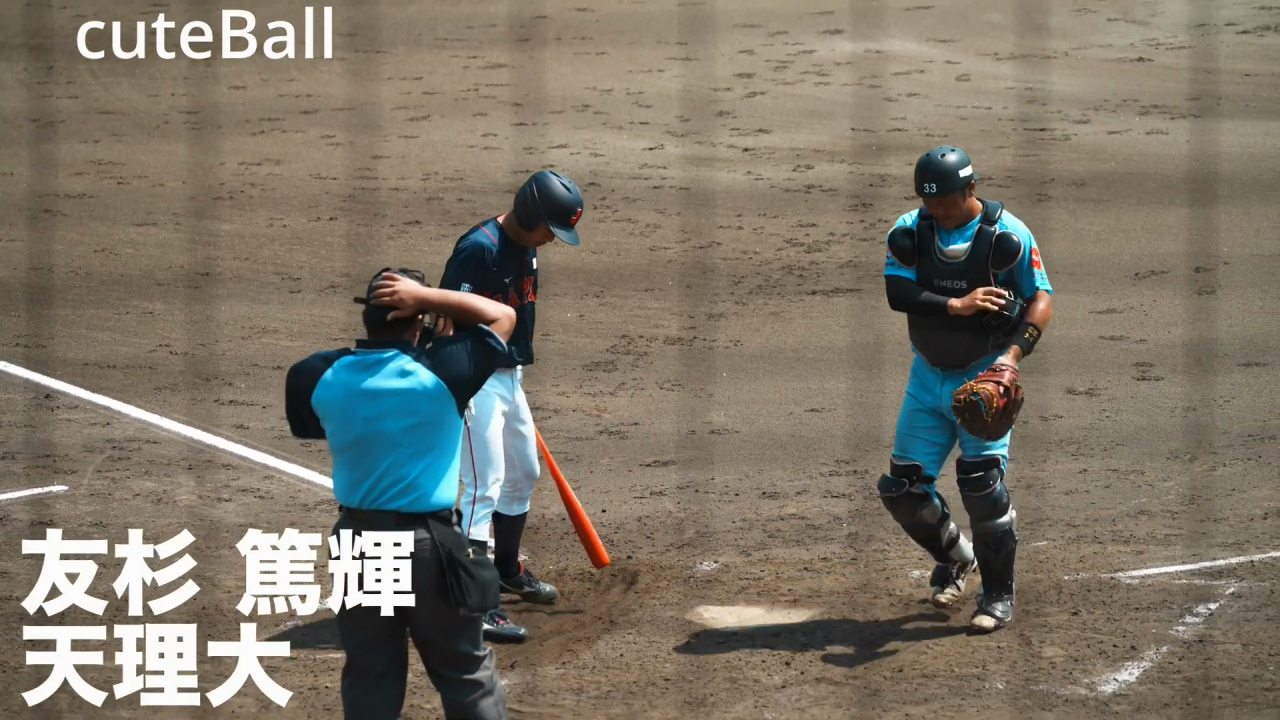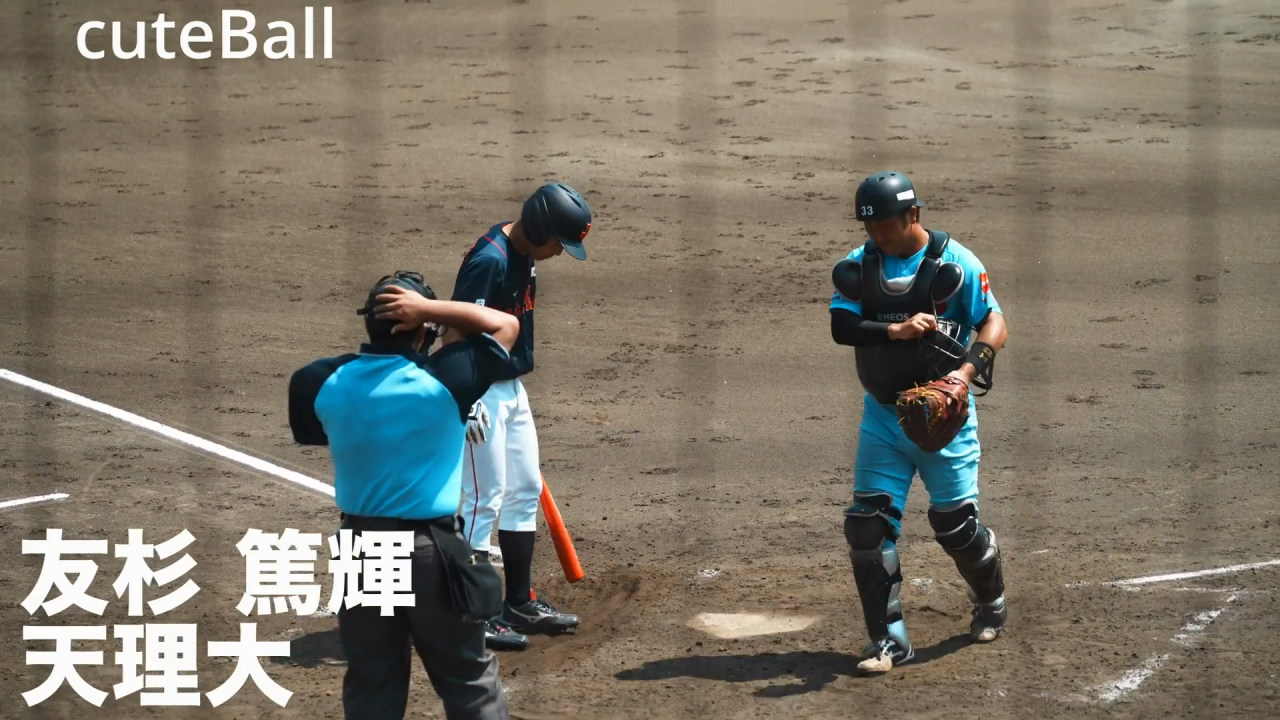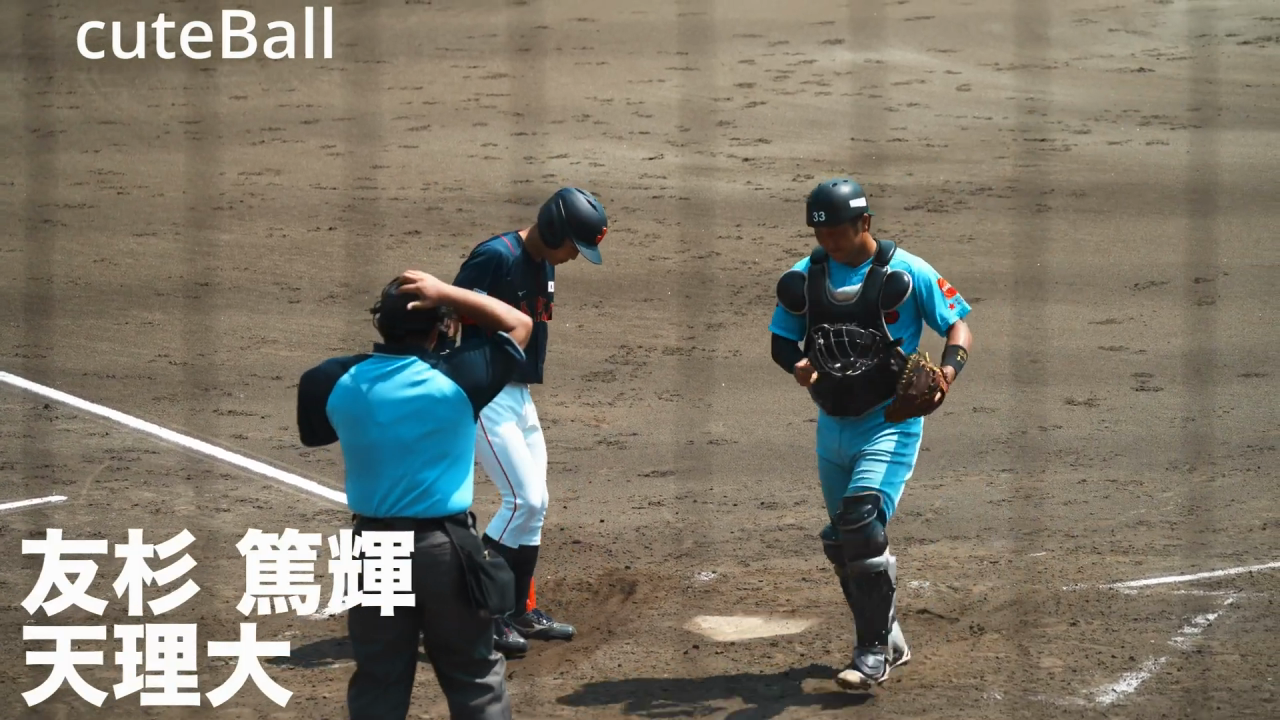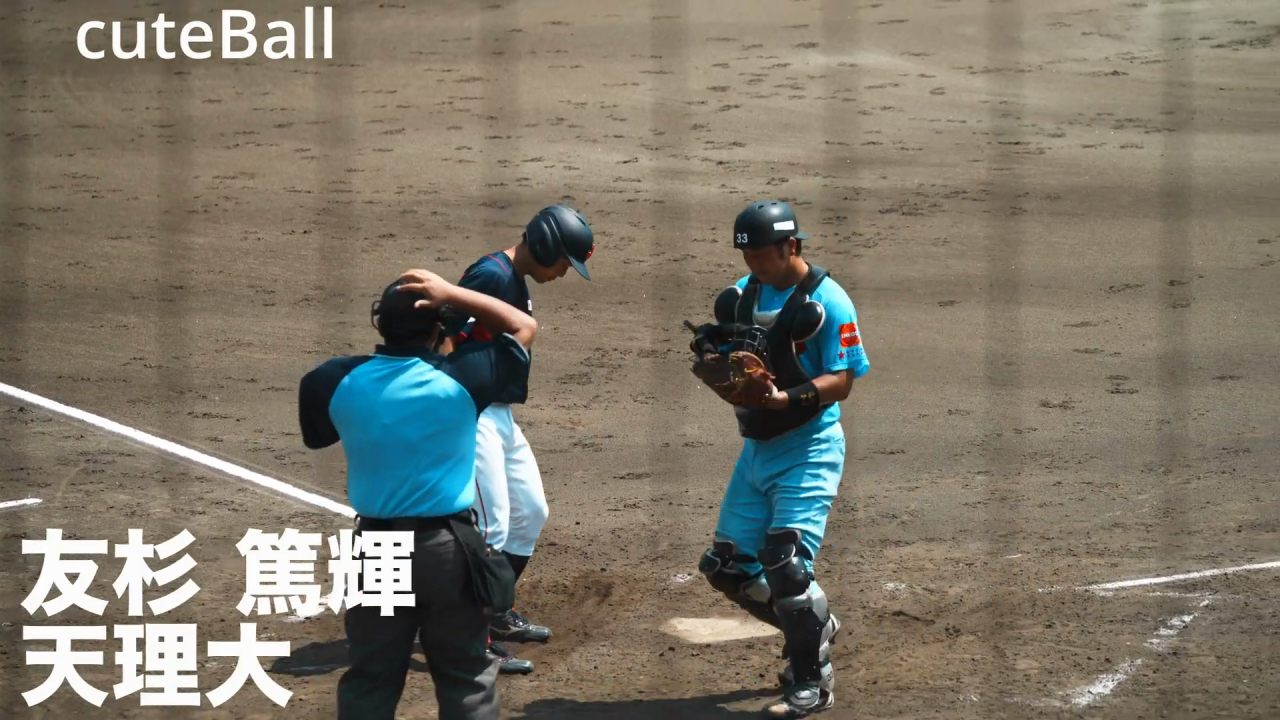
dt=0.3s
person 1, frame 1
left shoulder: (1008, 233)
right shoulder: (908, 230)
left elbow: (1040, 298)
right elbow: (898, 295)
left wrist: (1013, 354)
right wrist: (956, 304)
left hip: (984, 375)
right hip: (928, 377)
left knee: (982, 484)
right knee: (903, 487)
left ankle: (998, 596)
right ankle: (954, 553)
person 1, frame 2
left shoulder: (955, 263)
right shoulder: (859, 264)
left elbow: (994, 323)
right elbow: (841, 327)
left wrist: (968, 371)
right wrist: (896, 329)
right hip: (881, 415)
left knee: (954, 523)
right knee: (868, 524)
left ankle: (991, 603)
right ankle: (890, 639)
person 1, frame 3
left shoulder: (907, 272)
right shoulder: (804, 276)
left elbow: (959, 325)
right elbow: (780, 342)
left wrist: (948, 370)
right wrist: (797, 367)
left hip: (889, 423)
right hip: (834, 427)
left knee: (863, 525)
right knee: (844, 543)
left ankle: (874, 651)
right ankle: (888, 641)
person 1, frame 4
left shoulder: (828, 301)
right shoulder: (743, 292)
left elbow: (842, 382)
right elbow: (720, 350)
left wrist: (784, 397)
left hip: (808, 452)
right hip: (756, 451)
left knee: (787, 567)
right knee: (726, 565)
right ankle: (813, 626)
person 2, frame 1
left shoulder: (524, 244)
right shoulder: (480, 246)
right elbow: (446, 313)
left hip: (511, 377)
right hip: (478, 382)
left knee: (523, 473)
right knee: (483, 490)
left ankle: (508, 570)
person 2, frame 2
left shoulder: (524, 252)
right shoulder: (490, 259)
left hip: (511, 385)
right hip: (483, 391)
left knee: (527, 490)
right knee: (485, 500)
left ankle: (520, 602)
person 2, frame 3
left shoulder: (545, 265)
right shoulder: (496, 255)
left hip: (520, 396)
right hip: (485, 396)
left knee: (536, 503)
right knee: (523, 499)
left ankle: (519, 611)
person 2, frame 4
left shoulder: (519, 281)
right shoulder: (490, 274)
right elbow: (446, 341)
left hip: (501, 413)
right hip: (472, 415)
left knee: (531, 512)
right knee: (495, 525)
left ankle: (496, 614)
person 3, frame 1
left shoulder: (320, 376)
right shoulder: (441, 372)
right elbow: (503, 316)
right wrist: (425, 296)
left hip: (357, 541)
right hip: (429, 543)
left knee: (369, 671)
right knee: (464, 669)
person 3, frame 2
left shoulder: (323, 382)
right shoulder: (444, 379)
left elbow: (308, 433)
right elbow: (505, 325)
right wrist: (430, 308)
right hip: (431, 550)
left knee: (371, 680)
right knee: (467, 676)
person 3, frame 3
left shoulder: (335, 382)
right shoulder: (458, 379)
left elbow: (314, 434)
right elbow: (519, 325)
right wrist: (445, 293)
right hip: (445, 548)
left knee: (378, 679)
right knee: (474, 676)
person 3, frame 4
left shoulder: (334, 382)
right shoulder: (461, 379)
left elbow: (316, 437)
right elbow: (523, 327)
right wrist: (450, 293)
right hip: (447, 547)
left knee: (371, 676)
right knee: (465, 675)
